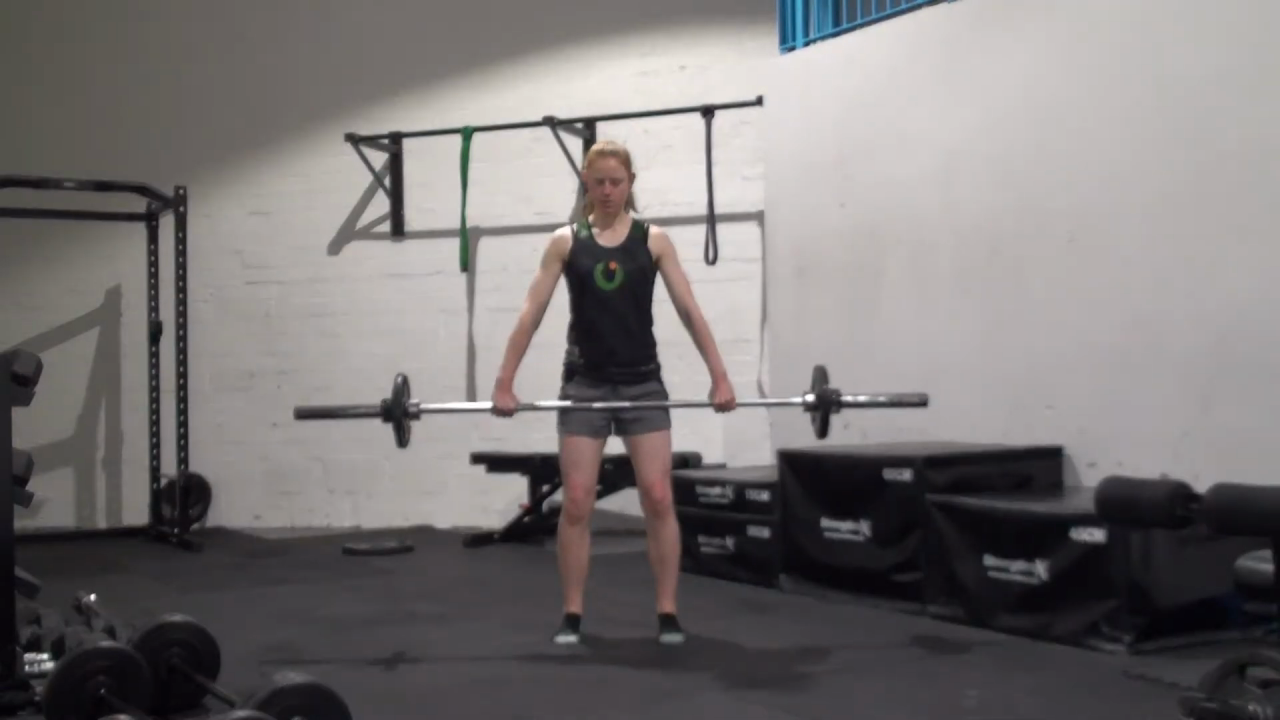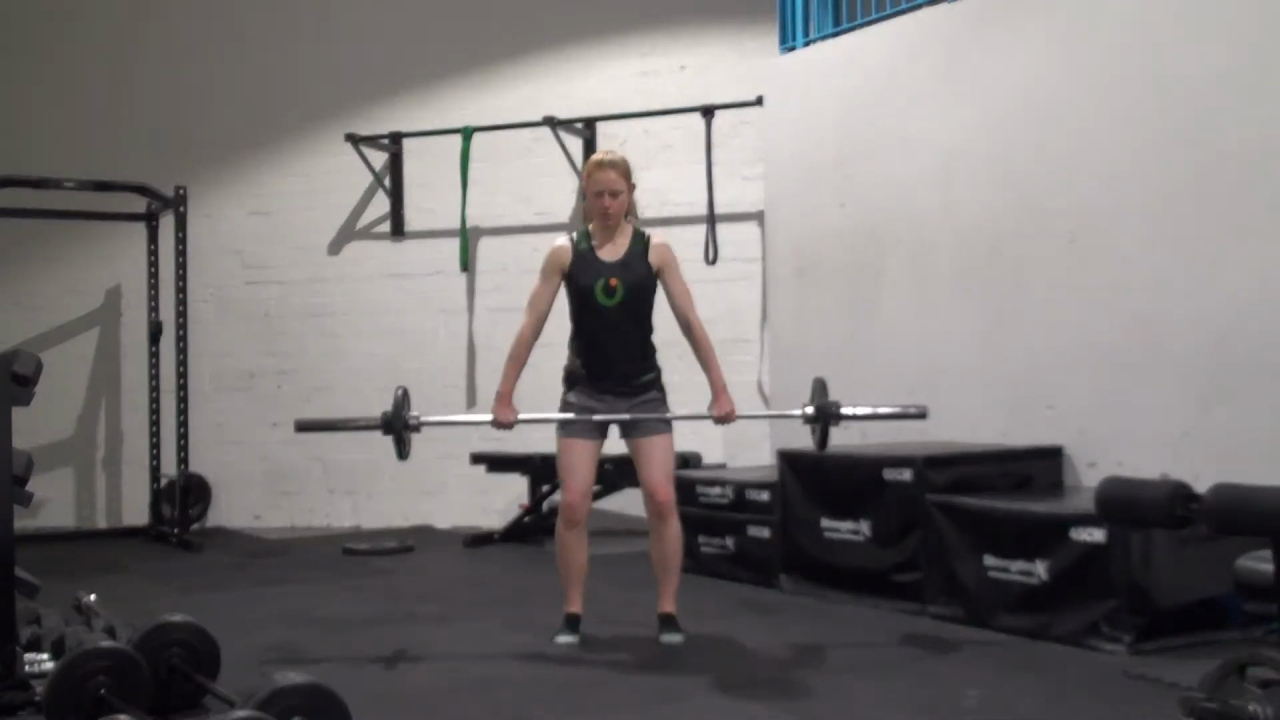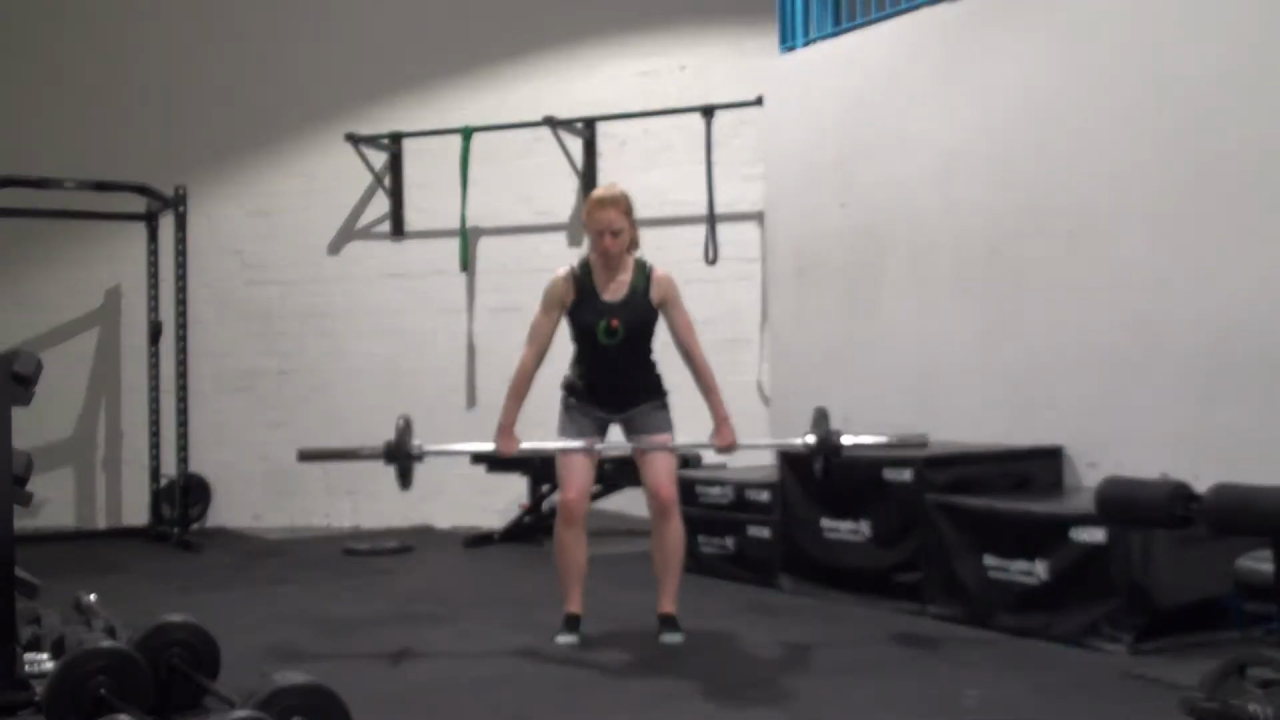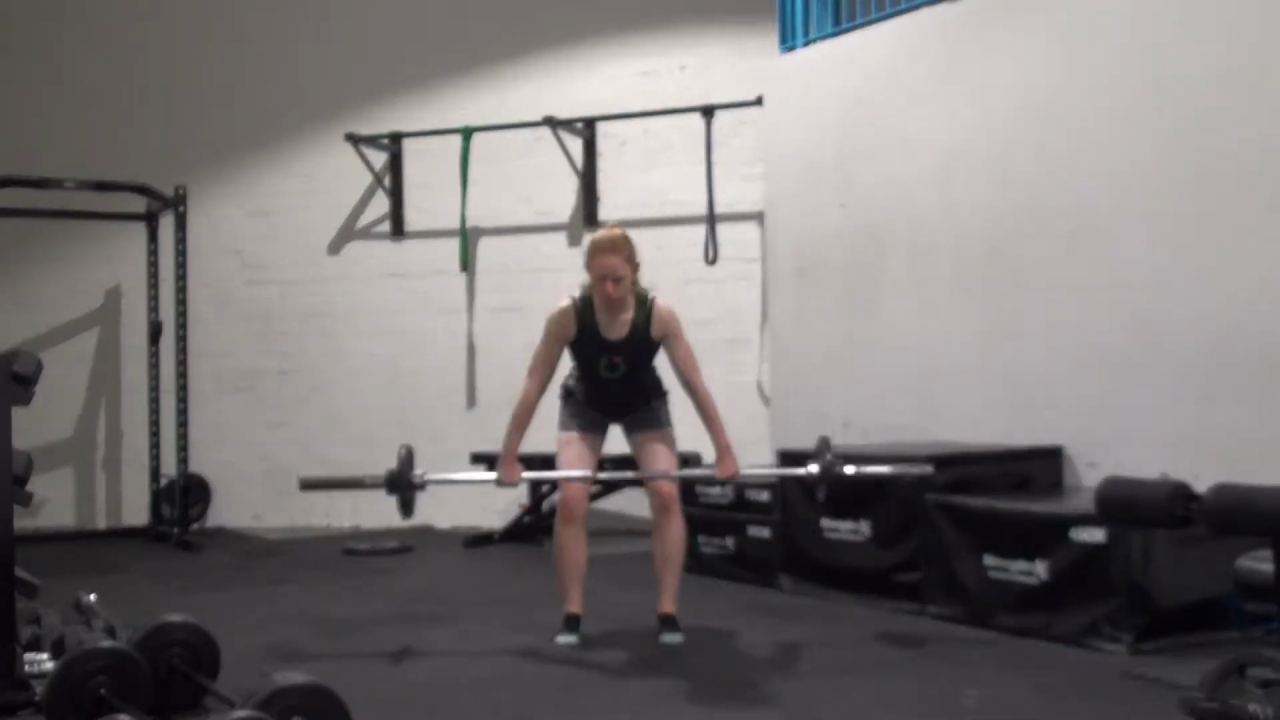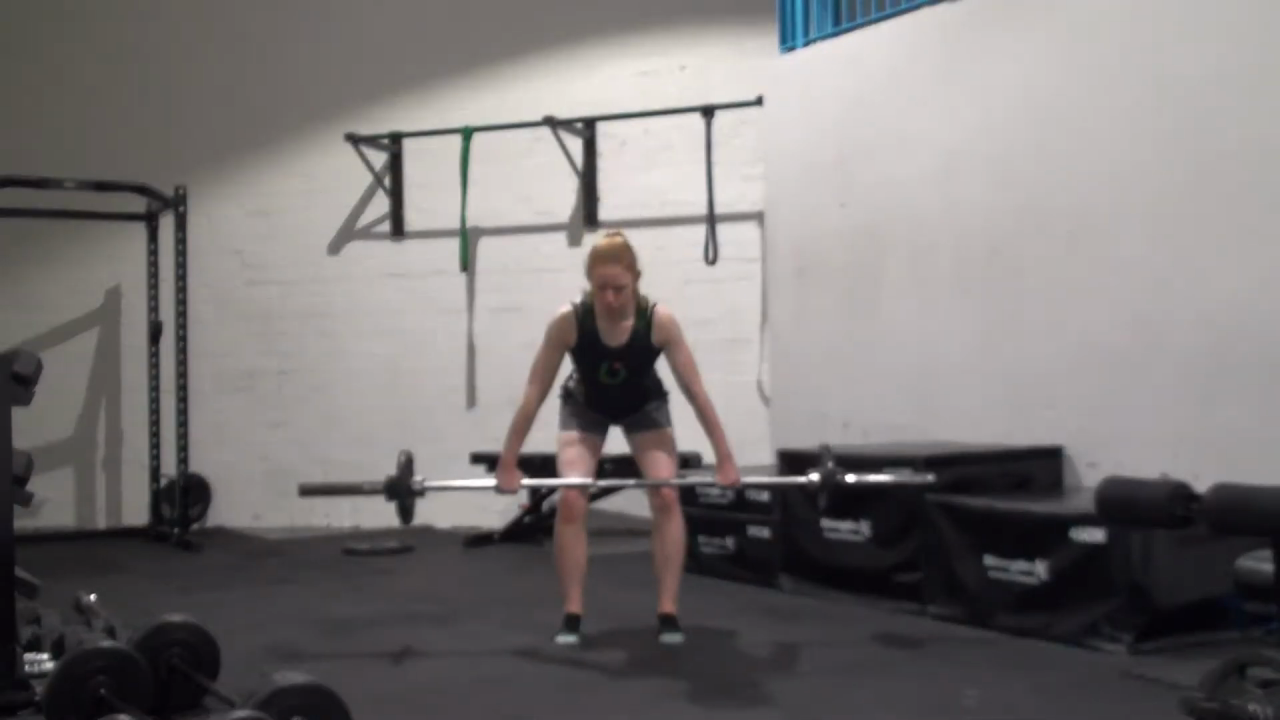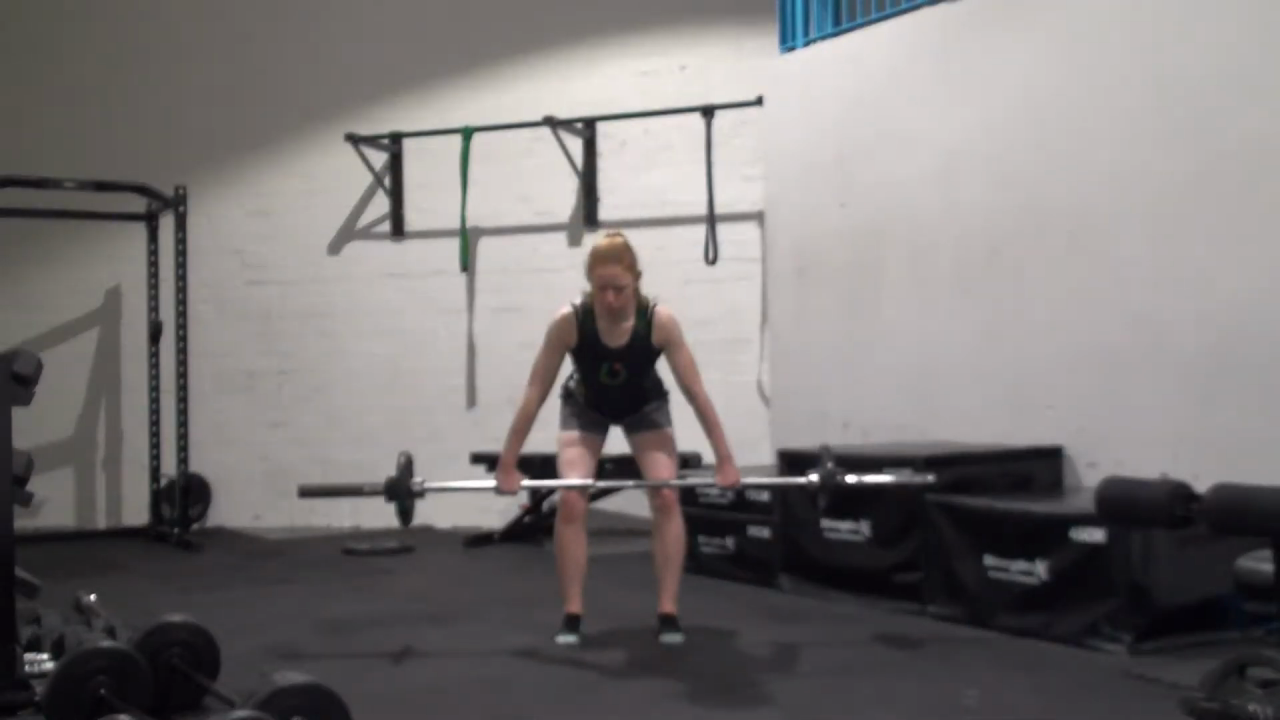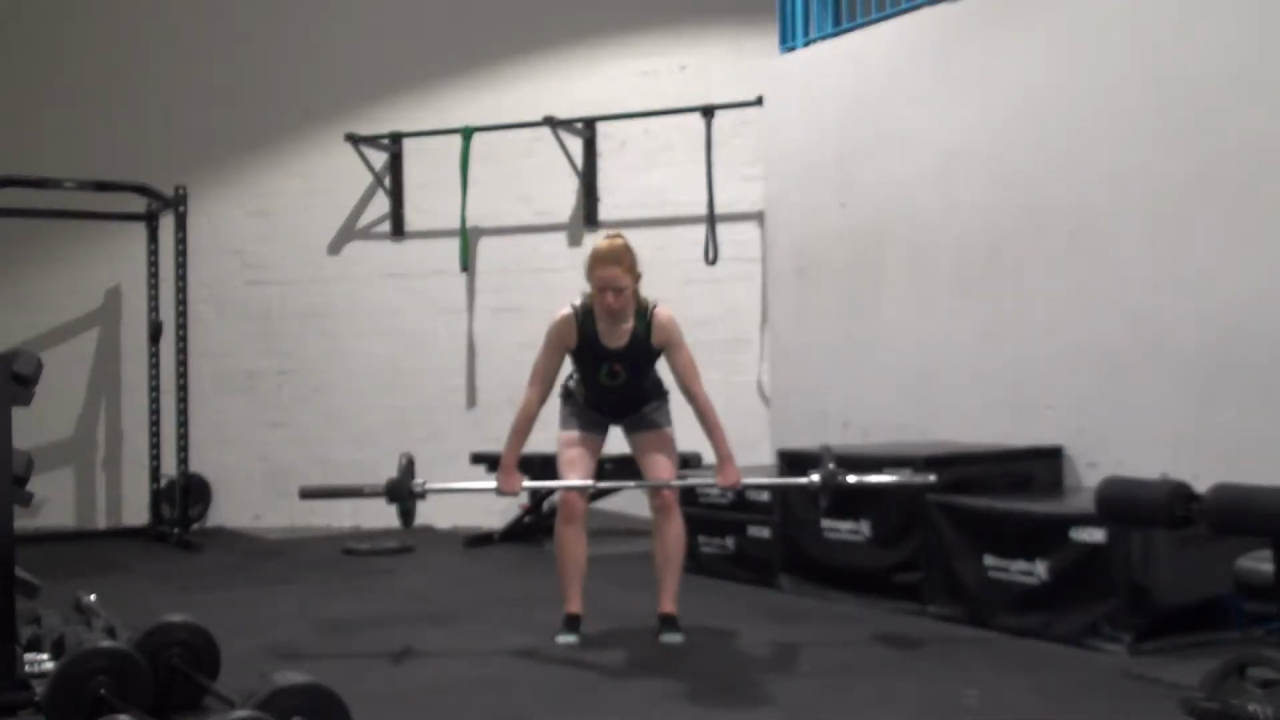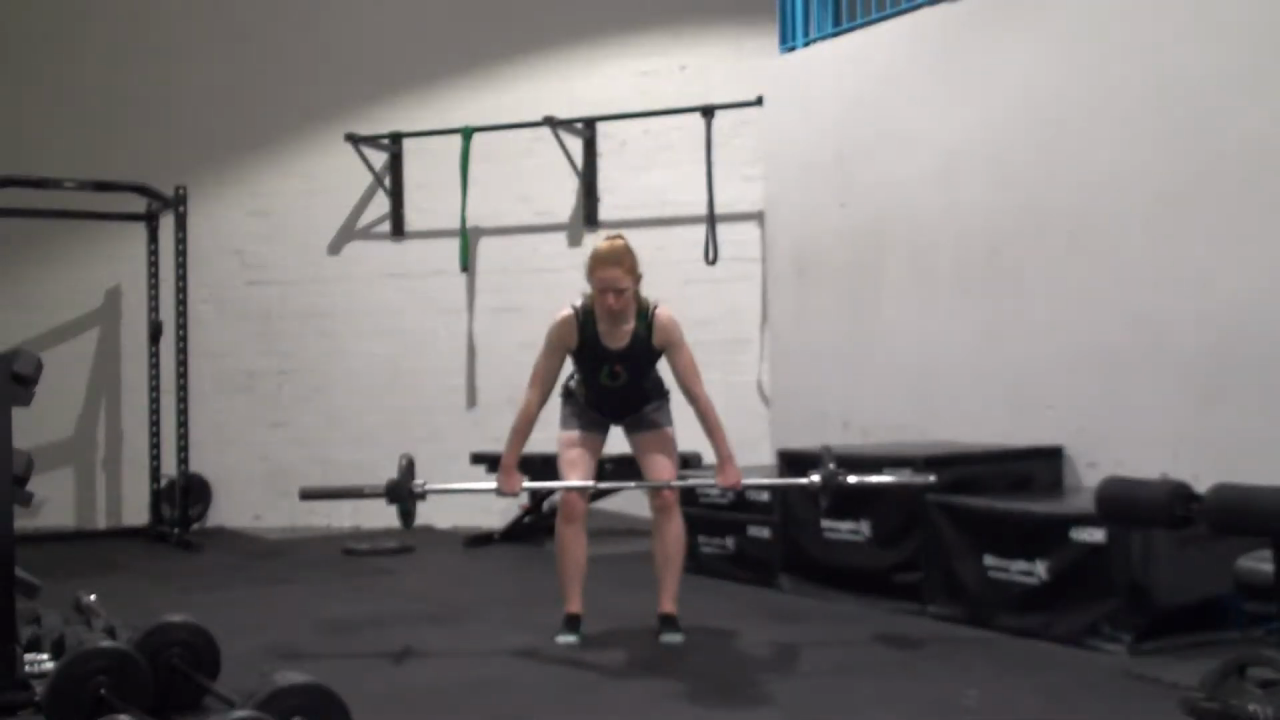
dt=0.2s
person 1, frame 1
left shoulder: (654, 239)
right shoulder: (566, 241)
left elbow: (689, 311)
right elbow: (531, 313)
left wrist: (719, 376)
right wrist: (504, 382)
left hip: (643, 384)
right hip: (584, 384)
left knee: (658, 499)
right knee: (576, 503)
left ankle: (668, 613)
right ankle: (572, 615)
person 1, frame 2
left shoulder: (655, 250)
right shoulder: (564, 252)
left elbow: (690, 323)
right elbow: (530, 326)
left wrist: (719, 389)
right wrist: (504, 395)
left hip: (643, 391)
right hip: (584, 392)
left knee: (661, 500)
right knee: (573, 505)
left ankle: (668, 614)
right ankle: (572, 616)
person 1, frame 3
left shoulder: (658, 283)
right shoulder: (565, 285)
left elbow: (693, 354)
right elbow: (532, 356)
left wrist: (721, 419)
right wrist: (507, 426)
left hip: (645, 403)
right hip: (585, 405)
left knee: (665, 497)
right knee: (571, 502)
left ankle: (668, 613)
right ankle: (571, 615)
person 1, frame 4
left shoulder: (659, 314)
right shoulder: (566, 316)
left elbow: (695, 385)
right elbow: (533, 387)
left wrist: (724, 451)
right wrist: (509, 455)
left hip: (644, 406)
right hip: (584, 407)
left knee: (666, 495)
right knee: (571, 501)
left ankle: (668, 614)
right ankle: (571, 616)
person 1, frame 5
left shoulder: (660, 321)
right shoulder: (567, 321)
left elbow: (695, 391)
right elbow: (534, 393)
left wrist: (724, 458)
right wrist: (508, 462)
left hip: (644, 406)
right hip: (585, 407)
left knee: (667, 496)
right knee: (571, 501)
left ankle: (668, 613)
right ankle: (572, 615)
person 1, frame 6
left shoulder: (660, 321)
right shoulder: (568, 322)
left elbow: (696, 392)
right elbow: (534, 394)
left wrist: (725, 460)
right wrist: (508, 463)
left hip: (644, 406)
right hip: (585, 407)
left knee: (667, 497)
right knee: (571, 501)
left ankle: (668, 613)
right ankle: (572, 615)
person 1, frame 7
left shoulder: (660, 322)
right shoulder: (567, 323)
left elbow: (695, 393)
right elbow: (535, 395)
left wrist: (725, 460)
right wrist: (508, 464)
left hip: (644, 406)
right hip: (585, 407)
left knee: (666, 497)
right knee: (571, 501)
left ankle: (668, 613)
right ankle: (572, 615)
person 1, frame 8
left shoulder: (661, 322)
right shoulder: (568, 324)
left elbow: (696, 393)
right elbow: (535, 396)
left wrist: (726, 460)
right wrist: (509, 465)
left hip: (645, 406)
right hip: (585, 407)
left knee: (667, 496)
right knee: (571, 501)
left ankle: (668, 613)
right ankle: (572, 615)
